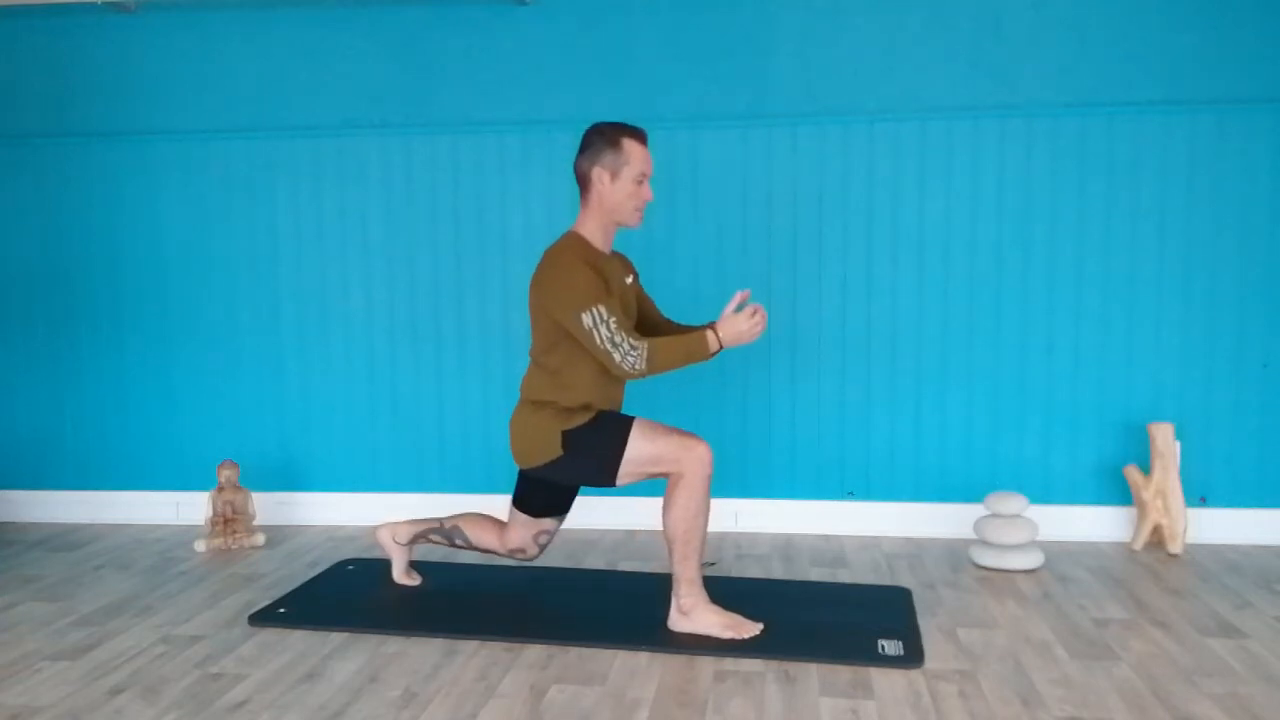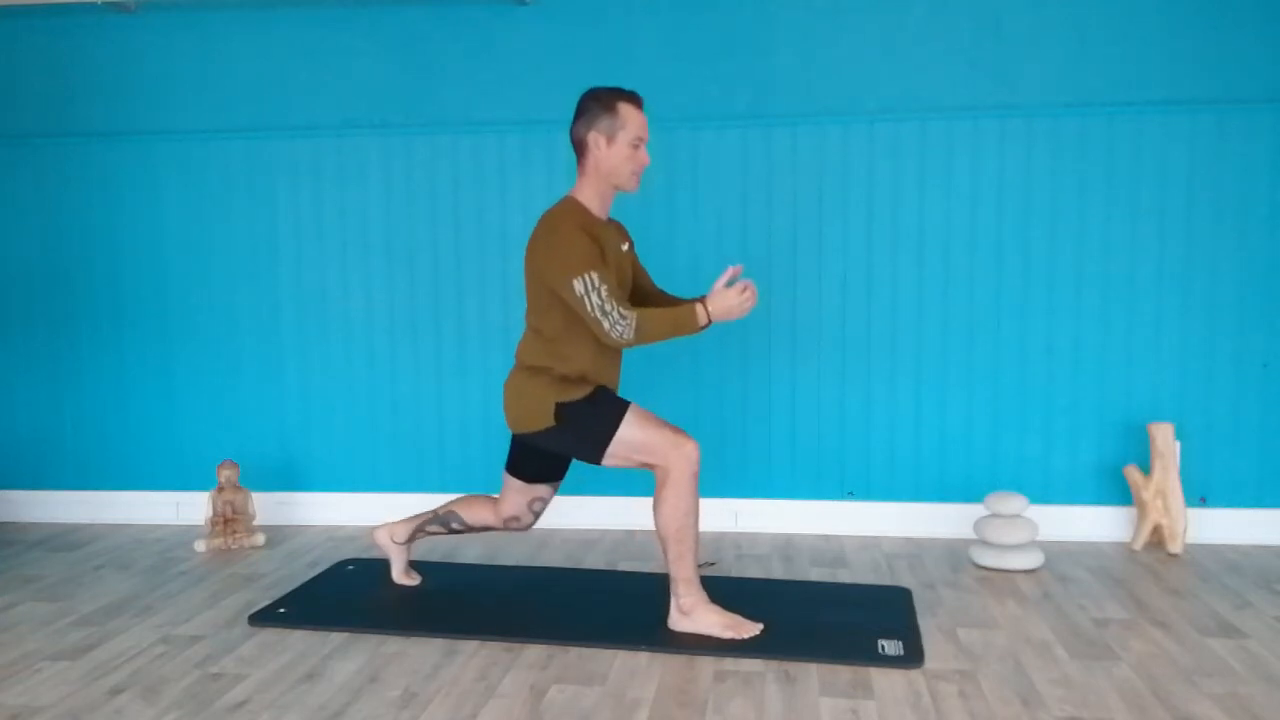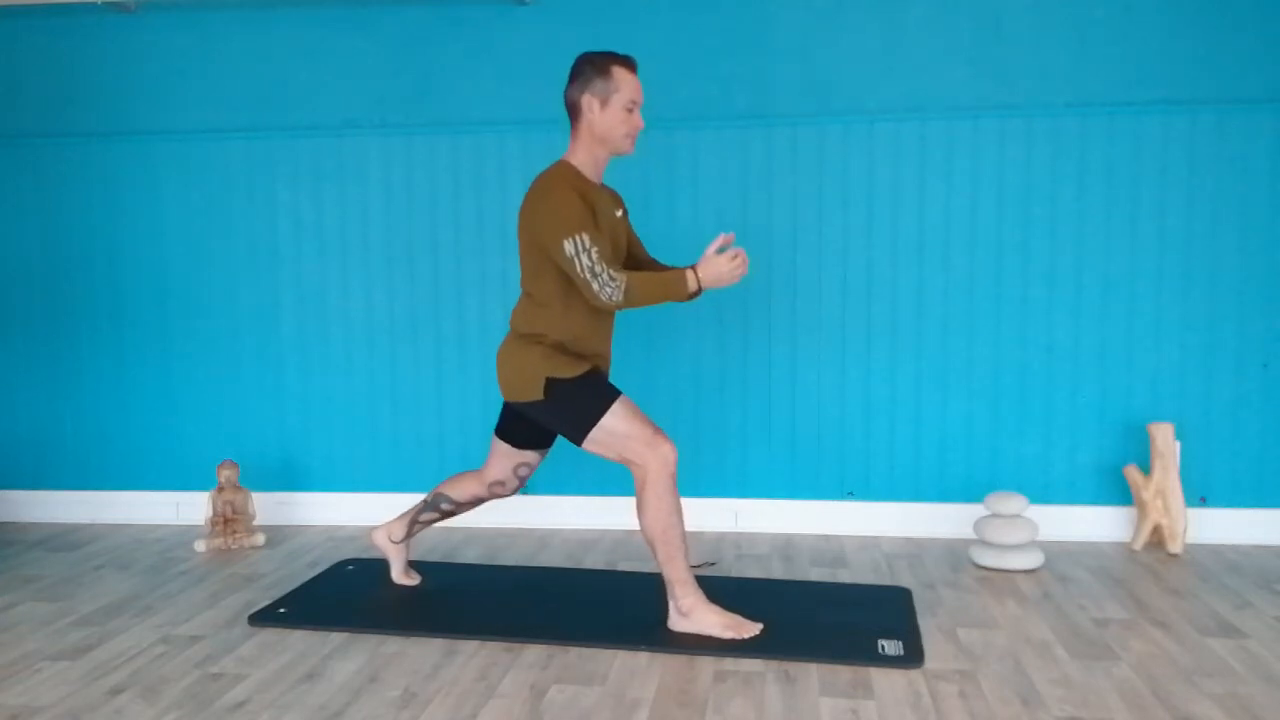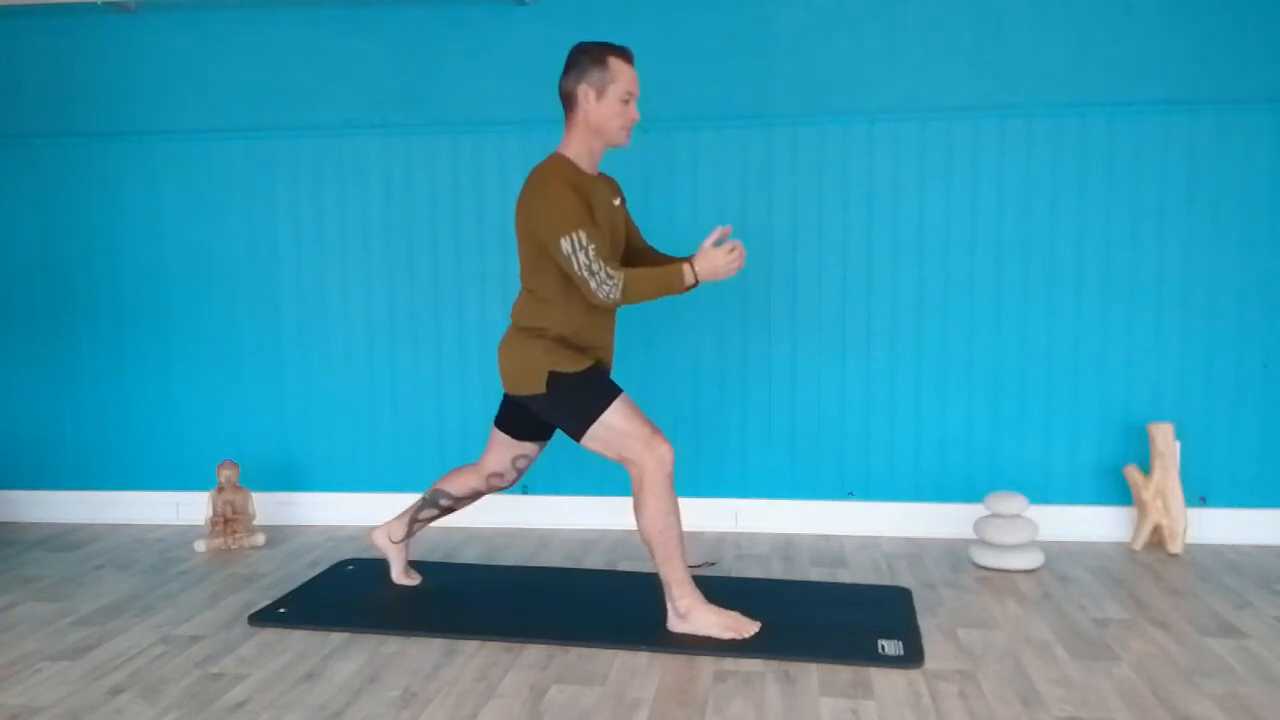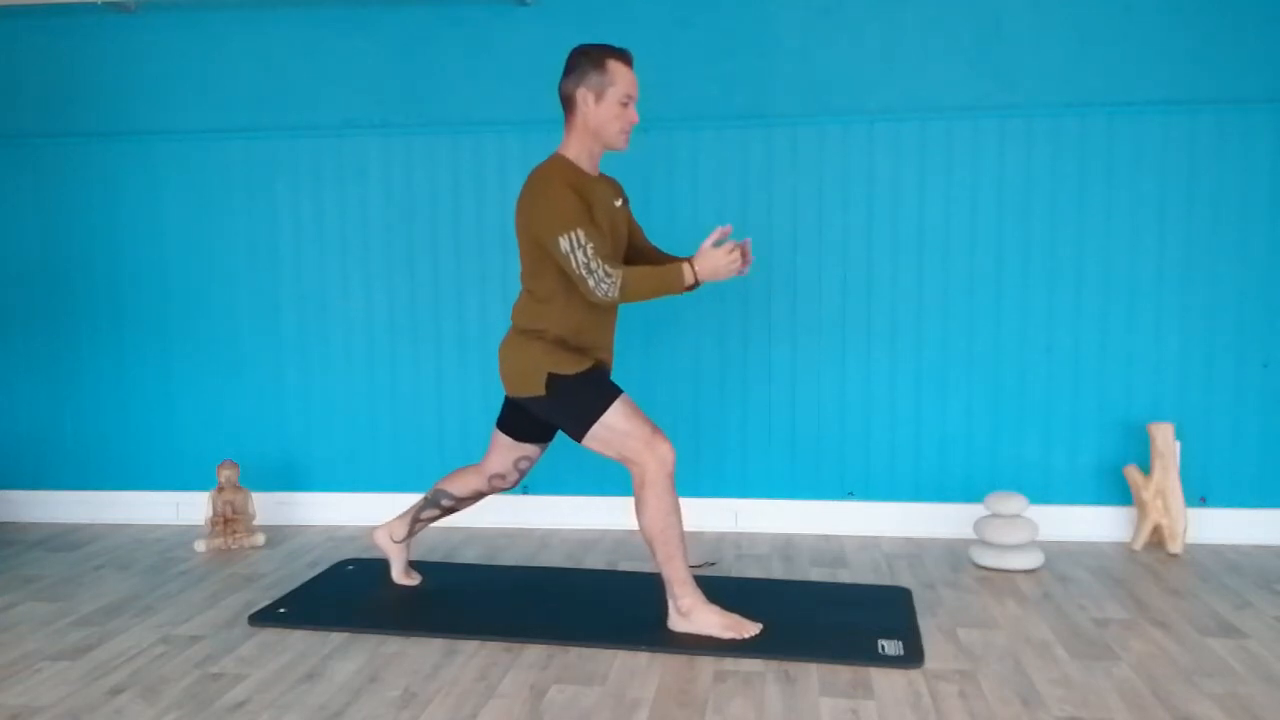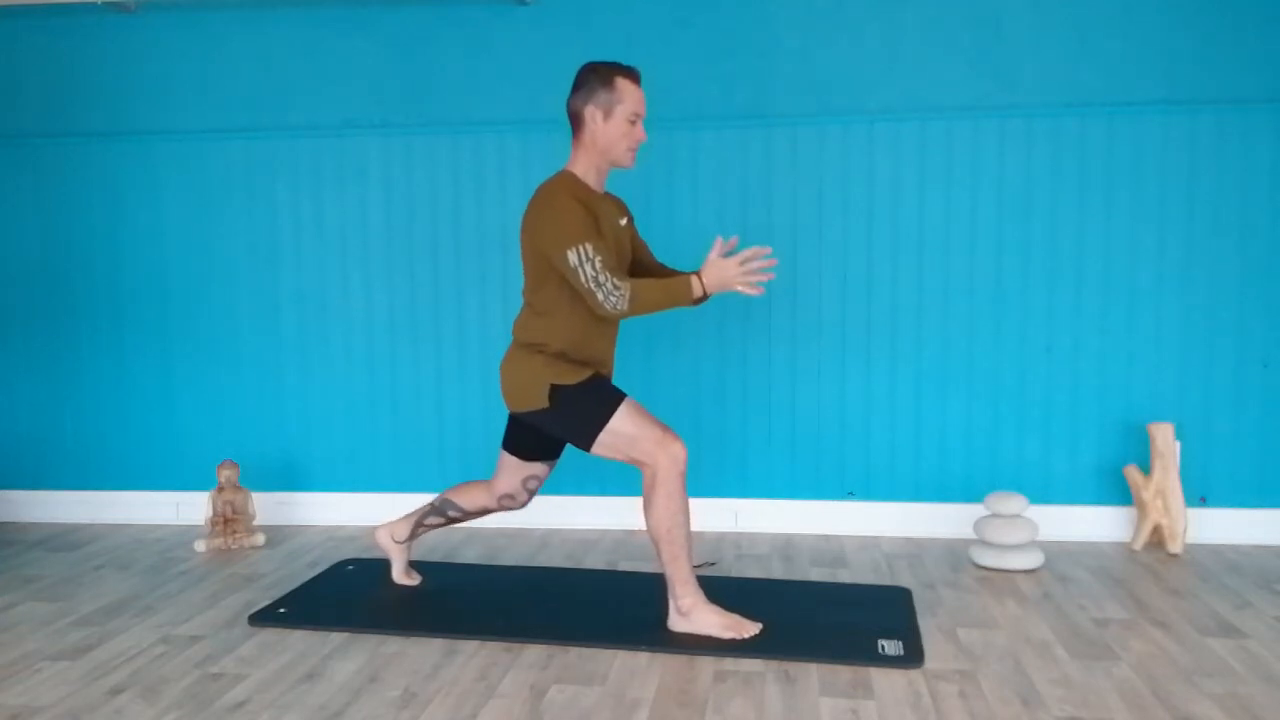
dt=0.4s
person 1, frame 1
left shoulder: (616, 267)
right shoulder: (568, 268)
left elbow: (659, 333)
right elbow: (628, 358)
left wrist: (716, 329)
right wrist: (717, 339)
left hip: (564, 428)
right hip: (556, 429)
left knee: (516, 545)
right knee: (692, 456)
left ankle: (401, 535)
right ankle: (689, 605)
person 1, frame 2
left shoulder: (613, 234)
right shoulder: (563, 233)
left elbow: (651, 303)
right elbow: (617, 327)
left wrist: (707, 303)
right wrist: (706, 312)
left hip: (556, 397)
right hip: (551, 398)
left knee: (510, 515)
right knee: (679, 453)
left ankle: (399, 535)
right ankle: (688, 605)
person 1, frame 3
left shoulder: (605, 199)
right shoulder: (557, 195)
left elbow: (641, 270)
right elbow: (607, 289)
left wrist: (699, 273)
right wrist: (696, 279)
left hip: (552, 367)
right hip: (545, 367)
left knee: (498, 480)
right knee: (656, 454)
left ankle: (396, 533)
right ankle: (687, 606)
person 1, frame 4
left shoulder: (603, 189)
right shoulder: (553, 189)
left elbow: (639, 259)
right elbow: (603, 285)
left wrist: (697, 263)
right wrist: (694, 272)
left hip: (552, 359)
right hip: (548, 360)
left knee: (495, 473)
right knee: (653, 454)
left ankle: (395, 533)
right ankle: (685, 607)
person 1, frame 5
left shoulder: (606, 191)
right shoulder: (552, 189)
left elbow: (643, 259)
right elbow: (602, 284)
left wrist: (705, 262)
right wrist: (695, 272)
left hip: (555, 360)
right hip: (548, 362)
left knee: (496, 474)
right knee: (654, 454)
left ankle: (397, 533)
right ankle: (686, 606)
person 1, frame 6
left shoulder: (610, 208)
right shoulder: (558, 204)
left elbow: (649, 276)
right elbow: (611, 297)
left wrist: (707, 279)
right wrist: (703, 284)
left hip: (556, 374)
right hip: (548, 375)
left knee: (506, 493)
right knee: (665, 452)
left ankle: (399, 533)
right ankle: (687, 606)
